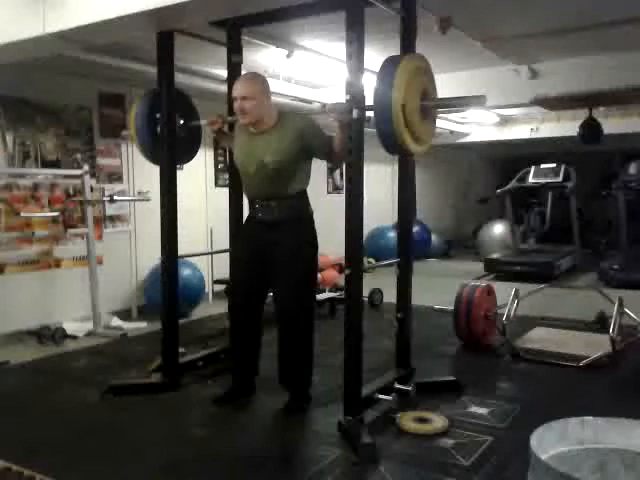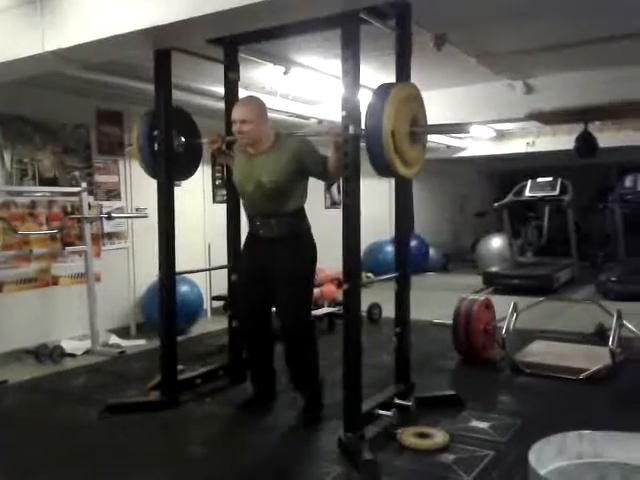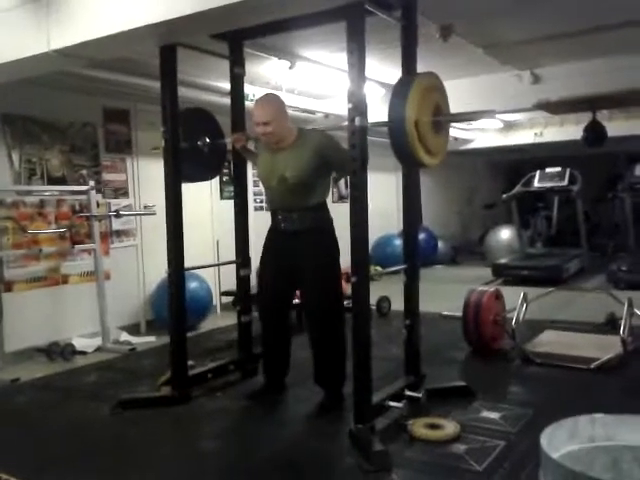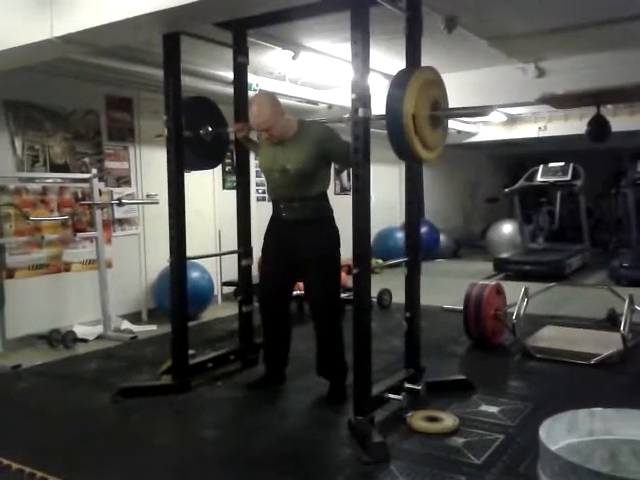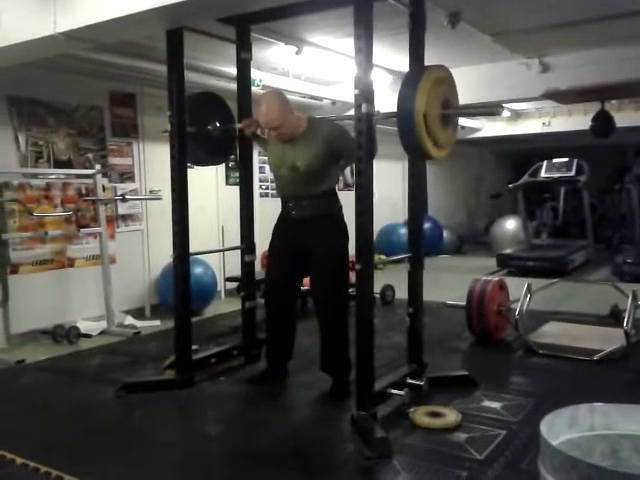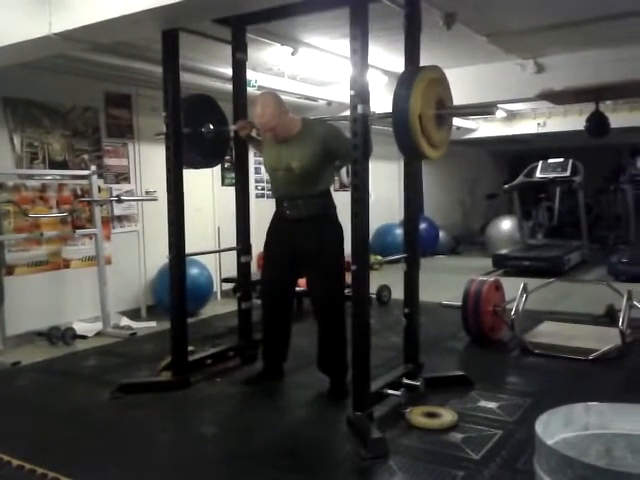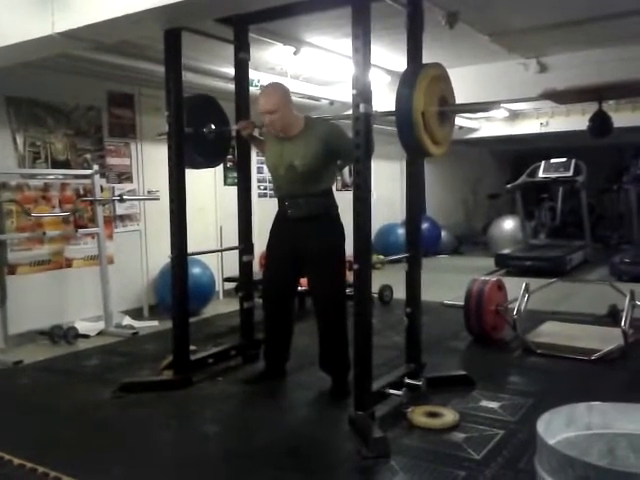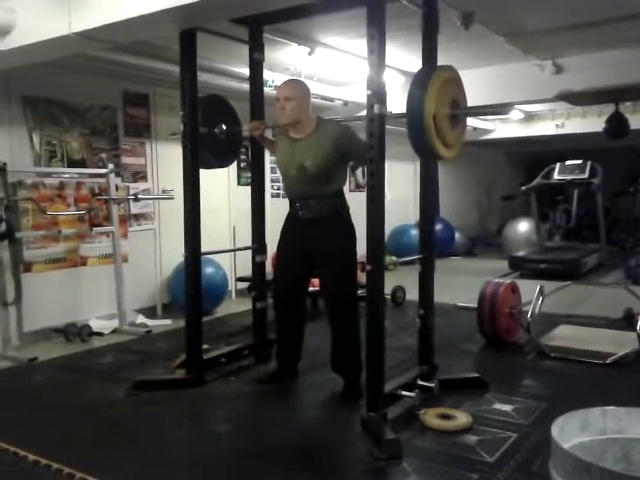
dt=0.7s
person 1, frame 1
left shoulder: (299, 127)
right shoulder: (240, 129)
left elbow: (336, 157)
left wrist: (343, 127)
right wrist: (219, 135)
left hip: (292, 225)
right hip: (255, 224)
left knee: (293, 312)
right knee: (242, 307)
left ankle: (298, 390)
right ankle: (242, 383)
person 1, frame 2
left shoulder: (294, 147)
right shoulder: (239, 150)
left elbow: (330, 175)
left wrist: (337, 149)
right wrist: (220, 152)
left hip: (292, 241)
right hip: (256, 241)
left knee: (295, 323)
right knee: (251, 320)
left ankle: (312, 396)
right ankle: (263, 389)
person 1, frame 3
left shoulder: (317, 142)
right shoulder: (263, 146)
left elbow: (351, 168)
right wrist: (243, 150)
left hip: (314, 234)
right hip: (278, 234)
left knee: (322, 314)
right knee: (270, 310)
left ankle: (332, 388)
right ankle: (274, 379)
person 1, frame 4
left shoulder: (317, 134)
right shoulder: (265, 139)
left elbow: (352, 159)
right wrist: (245, 140)
left hip: (315, 224)
right hip: (280, 224)
left knee: (324, 305)
right knee: (270, 300)
left ankle: (336, 378)
right ankle: (274, 370)
person 1, frame 5
left shoulder: (327, 132)
right shoulder: (273, 135)
right wrist: (253, 136)
left hip: (324, 221)
right hip: (288, 220)
left knee: (330, 301)
right knee: (276, 295)
left ankle: (339, 375)
right ankle: (276, 364)
person 1, frame 6
left shoulder: (322, 133)
right shoulder: (268, 136)
left elbow: (355, 155)
right wrist: (247, 138)
left hip: (319, 222)
right hip: (282, 221)
left knee: (327, 302)
right knee: (272, 296)
left ankle: (337, 375)
right ankle: (272, 365)
person 1, frame 7
left shoulder: (324, 132)
right shoulder: (271, 135)
left elbow: (358, 154)
left wrist: (332, 169)
right wrist: (250, 137)
left hip: (320, 221)
right hip: (285, 221)
left knee: (328, 301)
right knee: (274, 296)
left ankle: (339, 375)
right ankle: (274, 364)
person 1, frame 8
left shoulder: (335, 133)
right shoulder: (281, 135)
left elbow: (369, 156)
right wrist: (260, 138)
left hip: (331, 222)
right hip: (296, 221)
left knee: (340, 303)
right knee: (284, 296)
left ankle: (351, 377)
right ankle: (286, 364)
